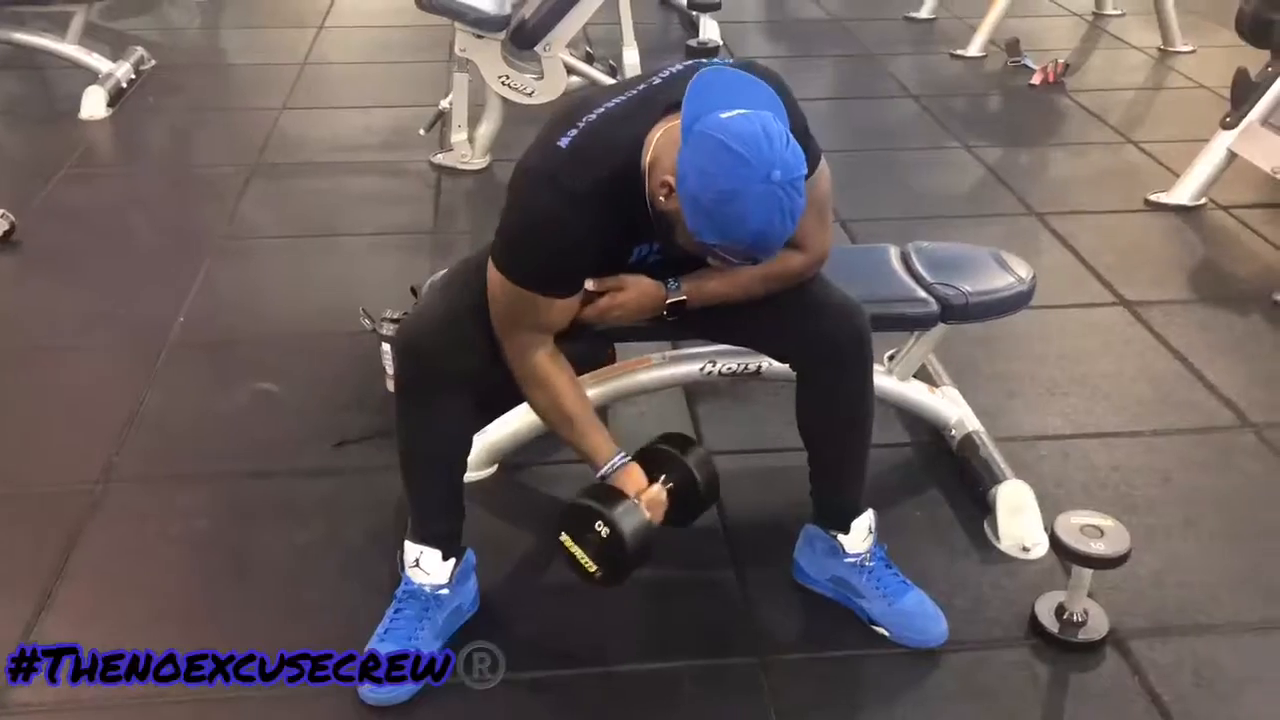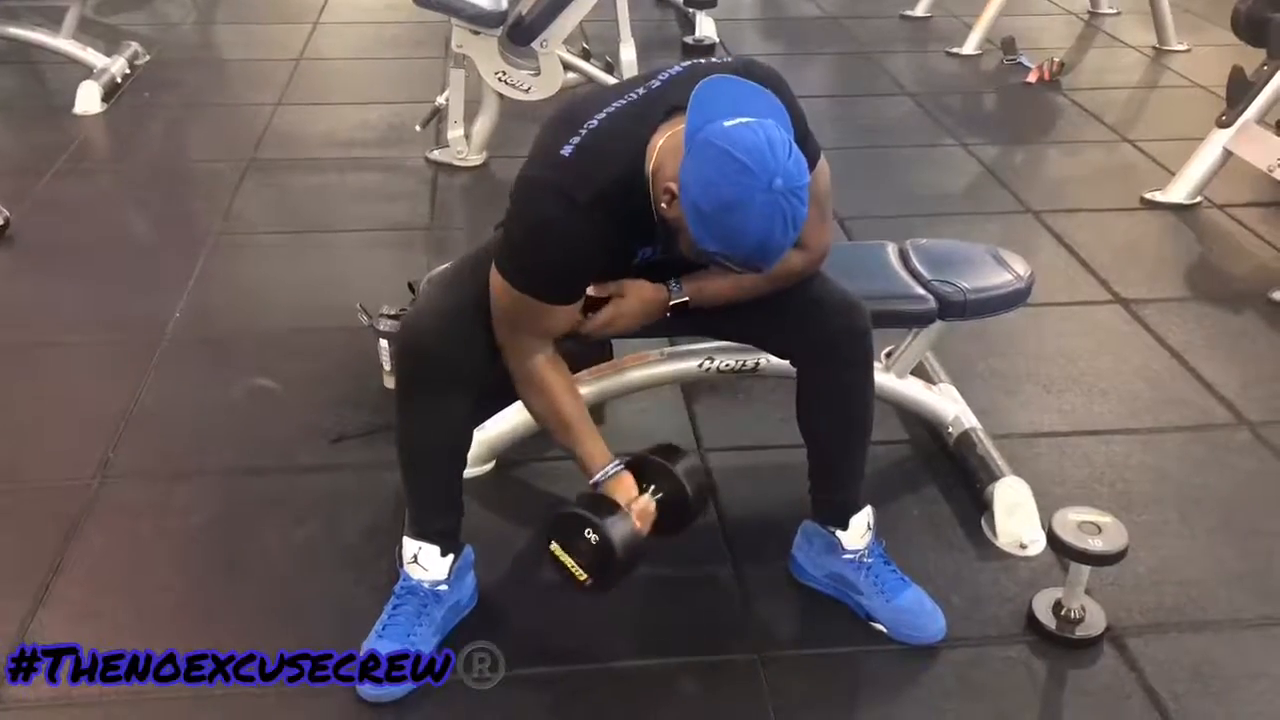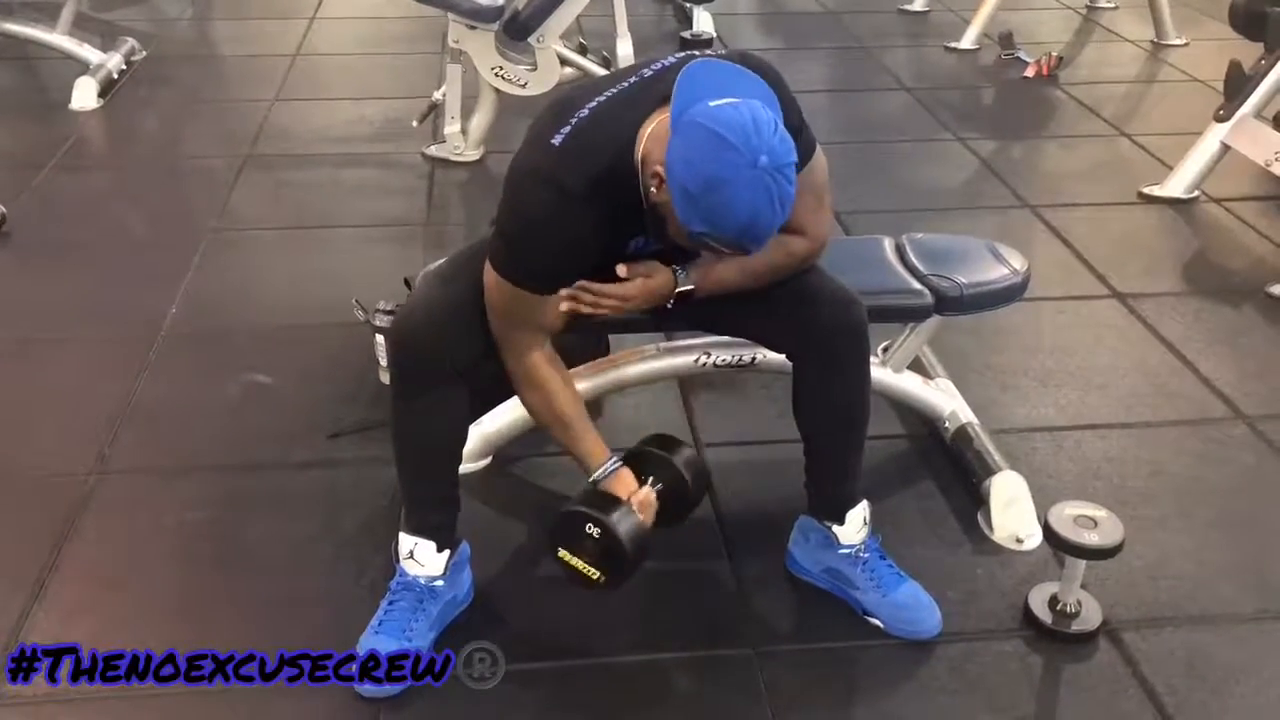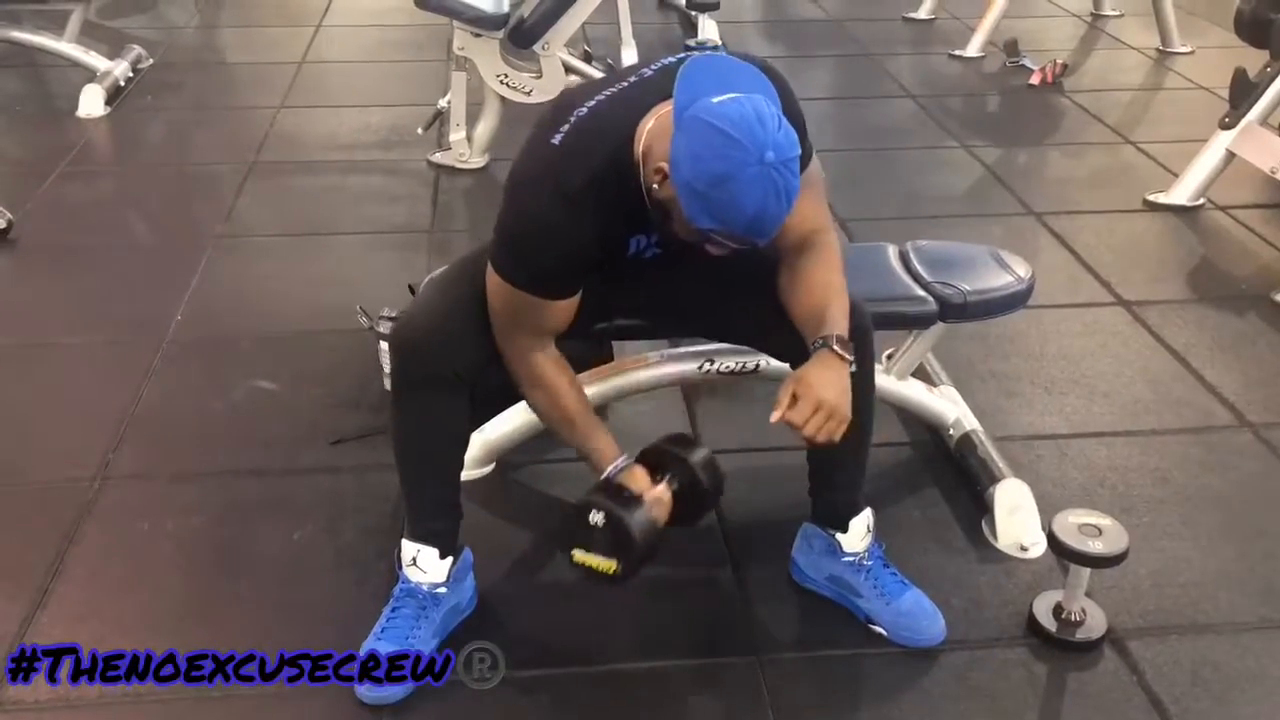
dt=1s
person 1, frame 1
left shoulder: (763, 115)
right shoulder: (559, 187)
left elbow: (807, 250)
right elbow: (526, 345)
left wrist: (669, 295)
right wrist: (614, 467)
left hip: (677, 282)
right hip: (563, 274)
left knee: (839, 331)
right knee: (427, 346)
left ankle: (840, 545)
right ankle: (435, 572)
person 1, frame 2
left shoulder: (762, 112)
right shoulder: (563, 196)
left elbow: (808, 247)
right elbow: (527, 348)
left wrist: (669, 297)
right wrist: (607, 474)
left hip: (677, 280)
right hip: (566, 269)
left knee: (840, 325)
right knee: (429, 342)
left ankle: (839, 541)
right ankle: (435, 568)
person 1, frame 3
left shoulder: (758, 103)
right shoulder: (555, 185)
left elbow: (807, 234)
right elbow: (525, 345)
left wrist: (681, 282)
right wrist: (608, 473)
left hip: (675, 270)
right hip: (563, 264)
left knee: (836, 320)
right knee: (423, 336)
left ankle: (834, 536)
right ankle: (430, 565)
person 1, frame 4
left shoulder: (762, 108)
right shoulder: (557, 185)
left elbow: (809, 238)
right elbow: (529, 347)
left wrist: (831, 351)
right wrist: (617, 468)
left hip: (676, 260)
right hip: (568, 272)
left knee: (845, 326)
right knee: (423, 342)
left ankle: (839, 544)
right ankle: (433, 571)
